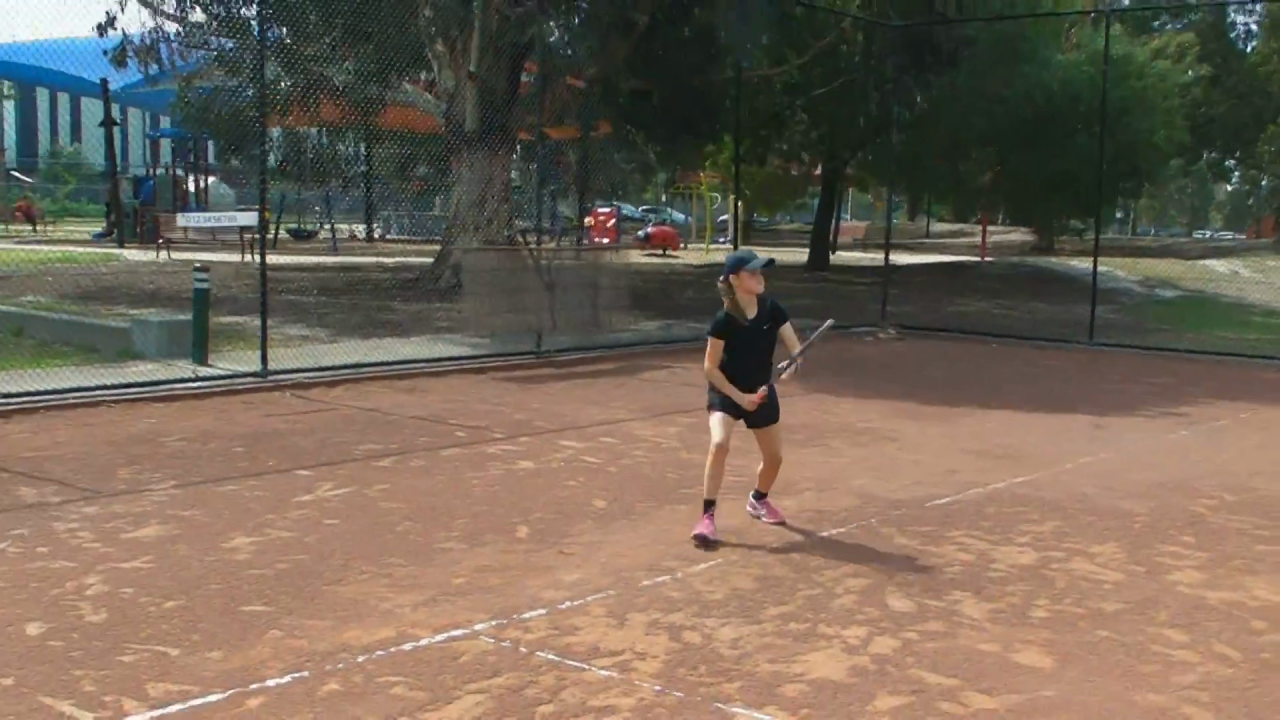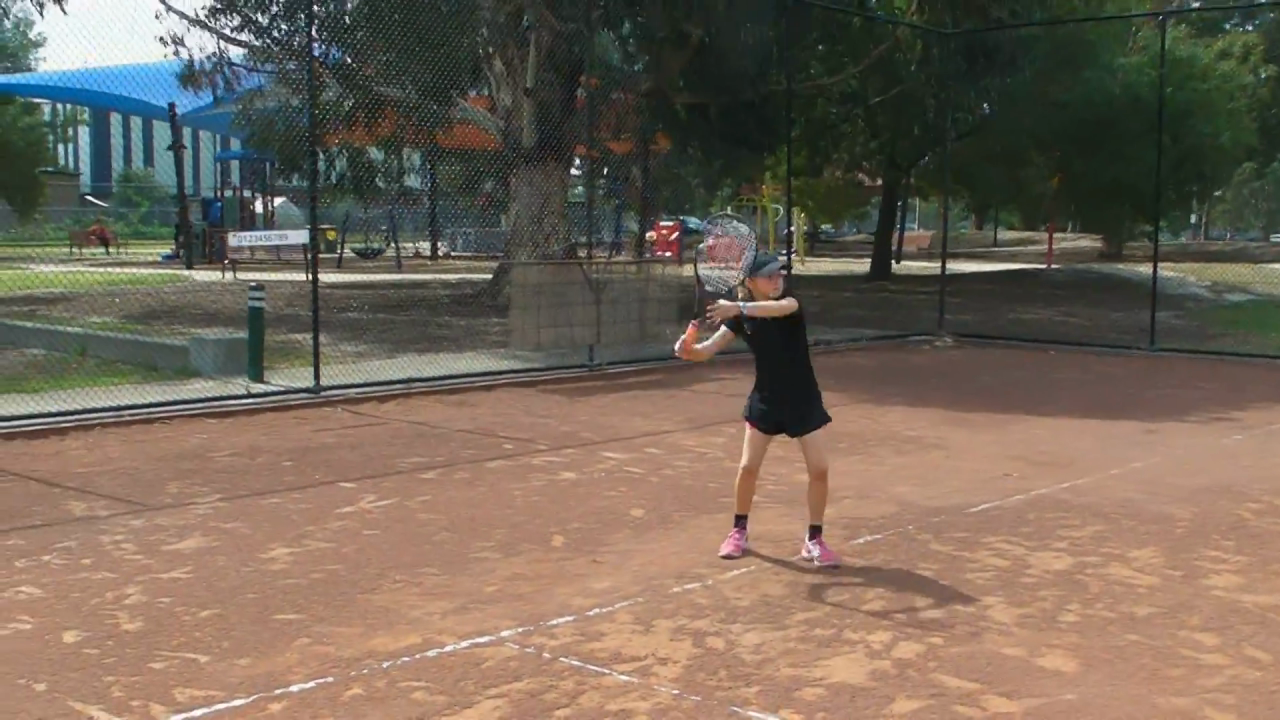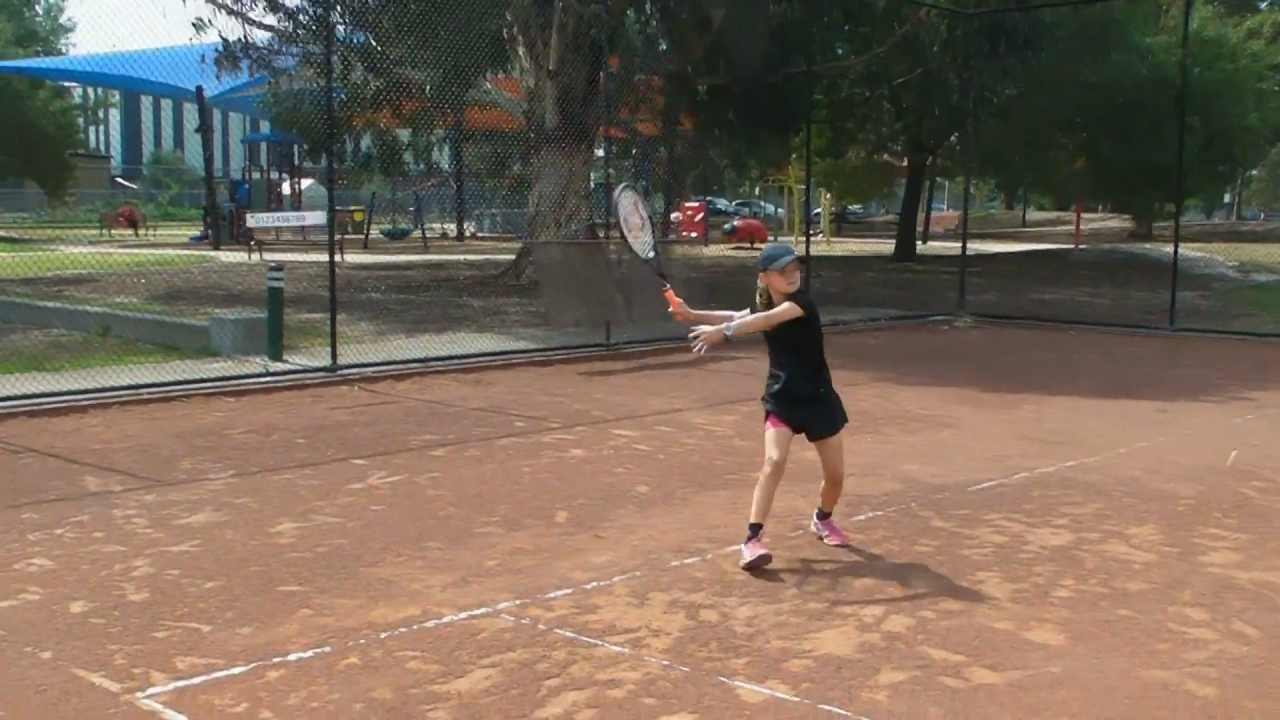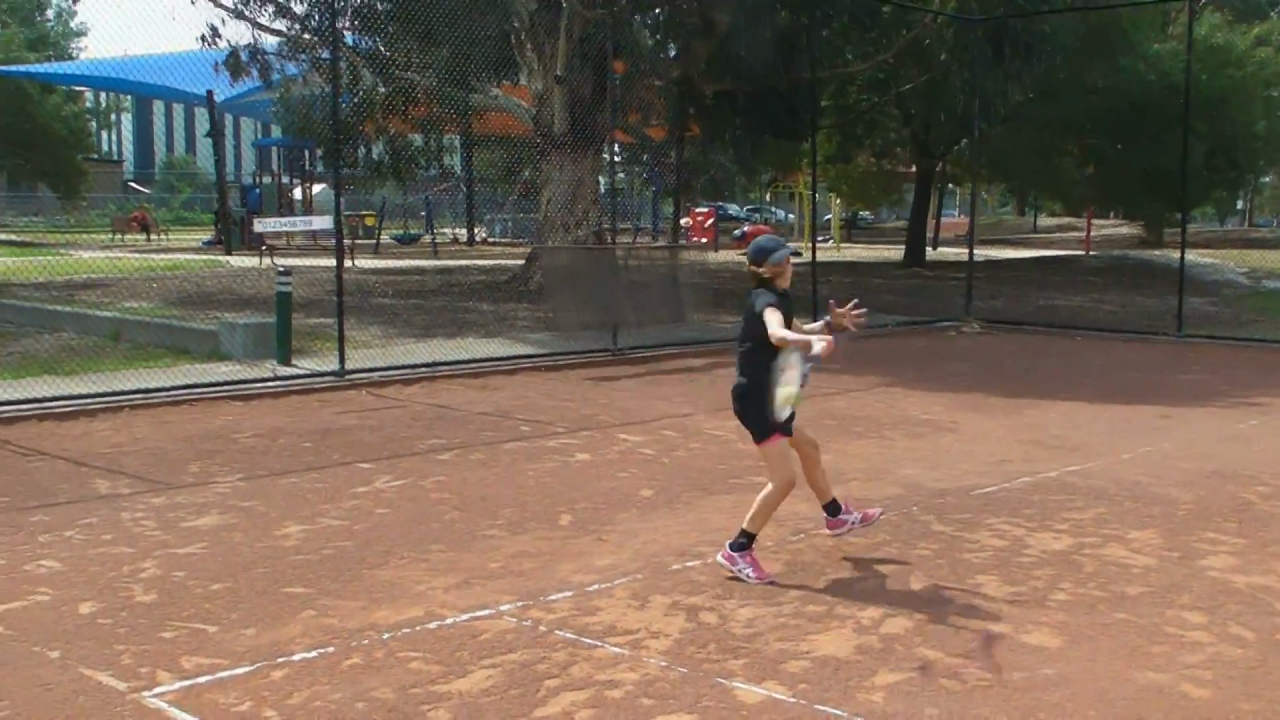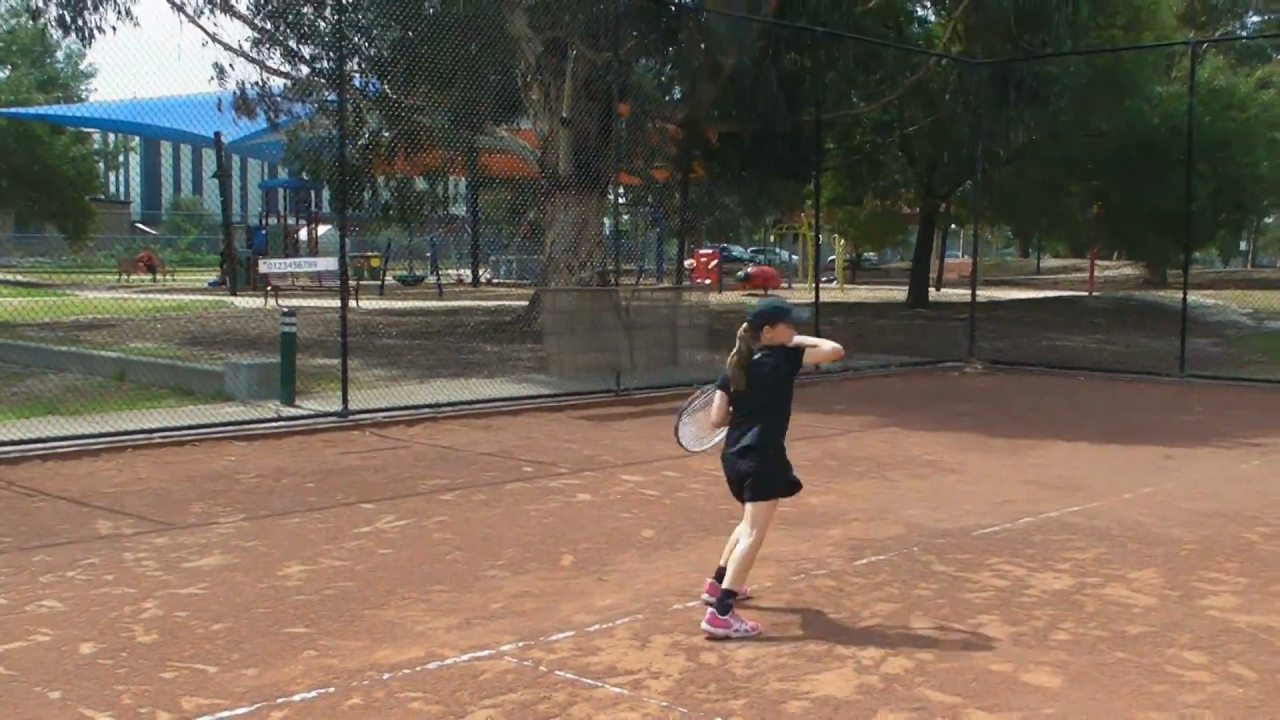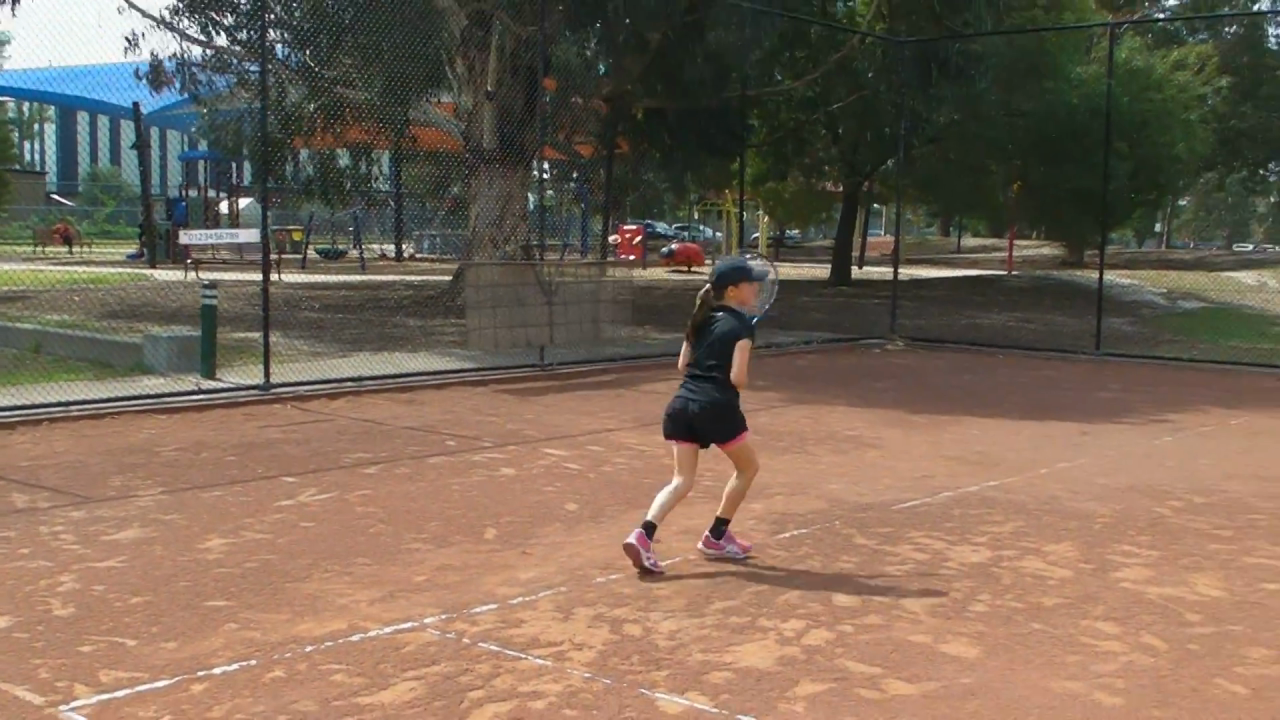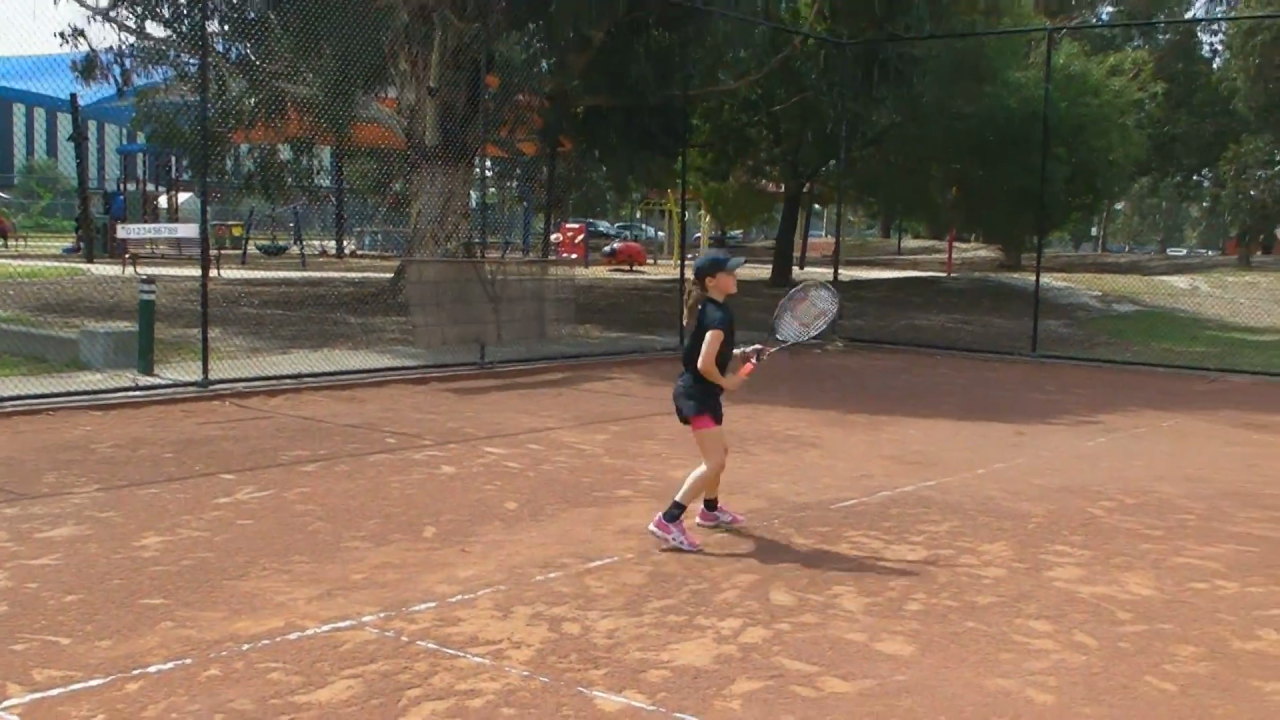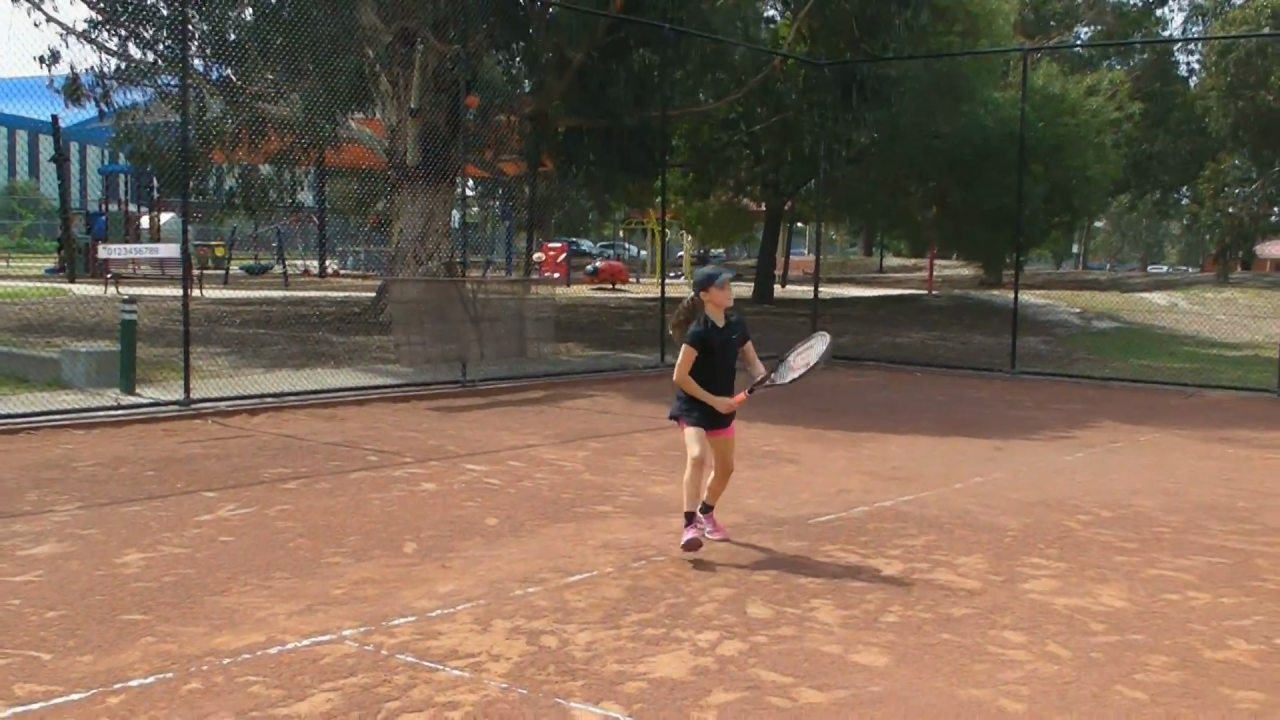
dt=0.4s
person 1, frame 1
left shoulder: (773, 310)
right shoulder: (723, 320)
left elbow: (795, 348)
right elbow: (710, 368)
left wrist: (792, 365)
right wrist: (737, 395)
left hip: (760, 392)
right hip: (726, 392)
left knee: (774, 457)
right knee: (719, 444)
left ankle: (759, 500)
right ankle: (707, 515)
person 1, frame 2
left shoulder: (790, 304)
right shoulder: (738, 320)
left elbow: (778, 307)
right elbow: (708, 350)
left wrist: (740, 307)
right wrist: (688, 349)
left hip: (802, 398)
right hip: (764, 400)
left knee: (819, 470)
right knee: (748, 467)
left ankle: (814, 540)
right ankle: (739, 529)
person 1, frame 3
left shoulder: (801, 302)
right shoulder: (762, 306)
left elbow: (767, 320)
right elbow: (738, 320)
left wrist: (723, 331)
right wrist: (692, 315)
left hip: (818, 397)
right hip: (781, 399)
left knee: (835, 476)
right knee: (774, 462)
left ankle: (823, 519)
right ankle: (753, 539)
person 1, frame 4
left shoulder: (774, 298)
right shoulder: (765, 299)
left elbow: (796, 332)
right elbow: (778, 336)
left wrist: (831, 322)
right wrist: (813, 342)
left hip: (768, 396)
right hip: (756, 401)
left knee: (807, 449)
right knee: (783, 481)
left ankle: (836, 515)
right ankle: (738, 550)
person 1, frame 5
left shoulder: (734, 367)
right shoulder: (786, 356)
left elbow: (717, 419)
right elbow: (835, 351)
right wrist: (801, 341)
left hip: (734, 456)
right hip: (762, 457)
left knee: (752, 521)
right knee: (752, 537)
left ankle: (719, 583)
right ankle: (721, 613)
person 1, frame 6
left shoulder: (697, 320)
right shoulder: (741, 326)
right elbow: (738, 378)
left hip: (683, 404)
right hip: (717, 407)
left knee: (683, 480)
right knee: (748, 468)
left ankle: (643, 536)
right ankle: (716, 537)
person 1, frame 7
left shoulder: (707, 310)
right shoulder: (718, 317)
right elbow: (705, 364)
left wrist: (741, 353)
right wrist: (726, 381)
left hip: (696, 391)
right hip: (698, 393)
left knee: (719, 451)
right knee: (714, 462)
left ankle: (710, 510)
right ankle: (668, 521)
person 1, frame 8
left shoulder: (736, 324)
right shoulder: (698, 331)
left elbow: (752, 360)
right elbow: (679, 376)
left wrist: (760, 375)
right wrist: (712, 400)
left hip: (721, 405)
right hip: (693, 404)
left knee: (725, 468)
right knee: (697, 457)
left ankle: (705, 513)
right ankle: (690, 526)
